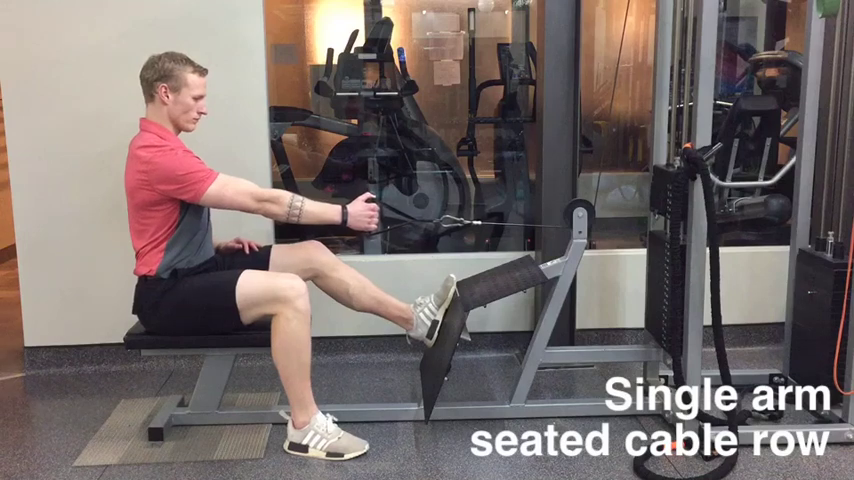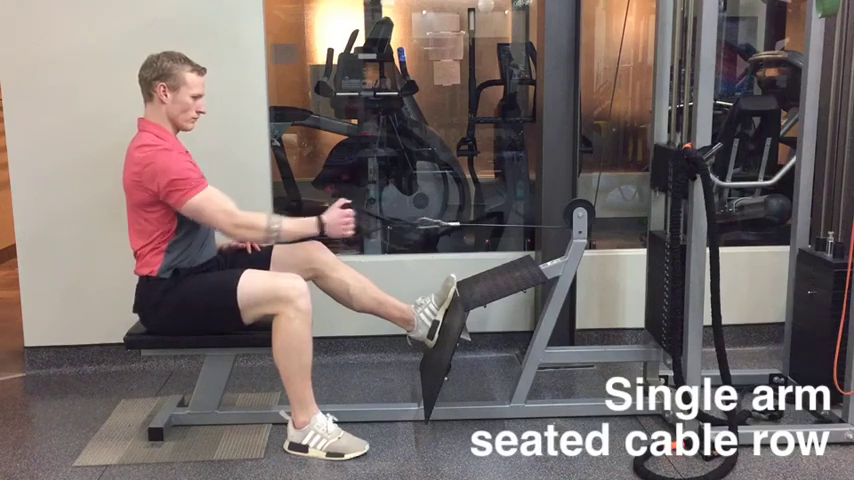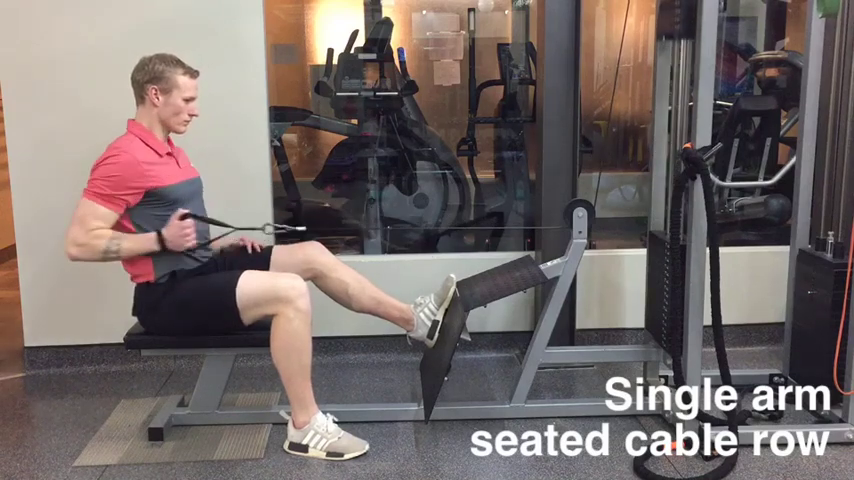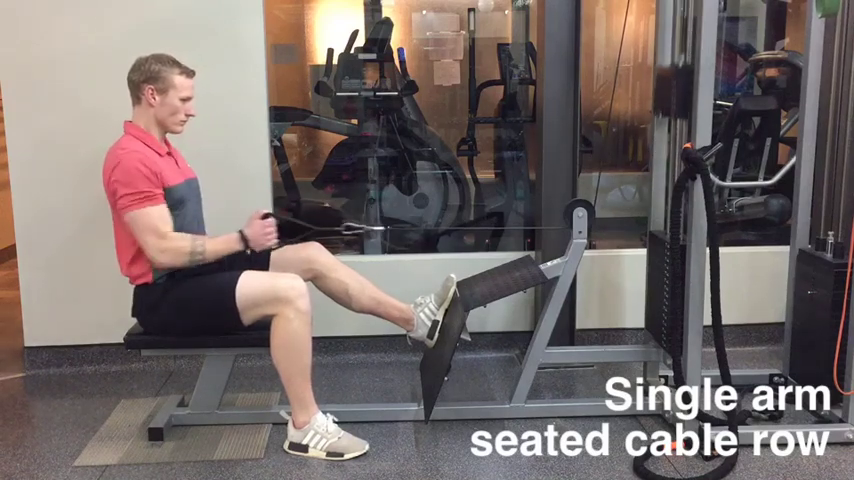
dt=0.7s
person 1, frame 1
left shoulder: (159, 146)
right shoulder: (158, 156)
right elbow: (260, 200)
left wrist: (218, 246)
right wrist: (343, 214)
left hip: (193, 270)
right hip: (168, 294)
left knee: (312, 255)
right knee: (290, 292)
left ankle: (414, 319)
right ankle: (305, 426)
person 1, frame 2
left shoulder: (161, 145)
right shoulder: (157, 156)
right elbow: (237, 223)
right wrist: (320, 223)
left hip: (195, 270)
right hip: (169, 292)
left knee: (313, 255)
right knee: (291, 291)
left ankle: (415, 321)
right ankle: (305, 427)
person 1, frame 3
left shoulder: (167, 149)
right shoulder: (125, 159)
right elbow: (80, 243)
left wrist: (222, 245)
right wrist: (162, 240)
left hip: (201, 267)
right hip: (167, 294)
left knee: (311, 254)
right knee: (290, 292)
left ankle: (414, 321)
right ankle: (305, 425)
person 1, frame 4
left shoulder: (160, 149)
right shoulder: (131, 159)
right elbow: (163, 251)
left wrist: (233, 244)
right wrist: (243, 239)
left hip: (192, 273)
right hip: (166, 295)
left knee: (310, 255)
right knee: (290, 291)
left ankle: (416, 320)
right ankle: (305, 426)
